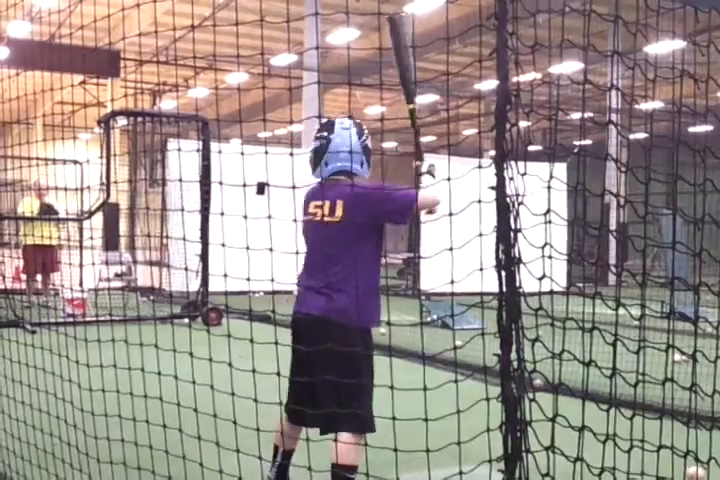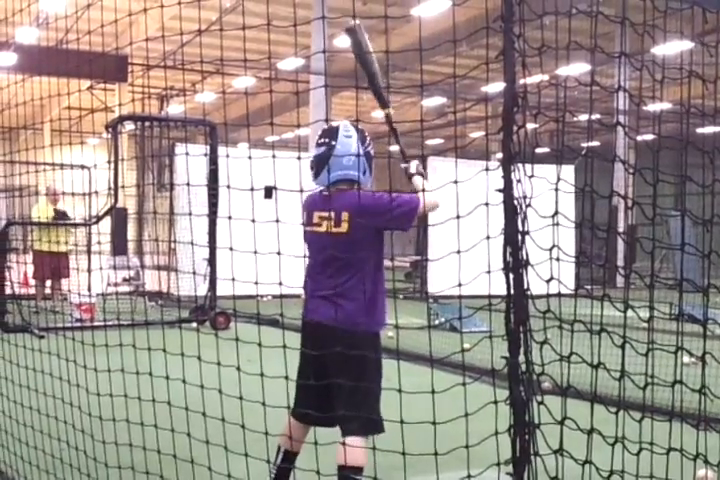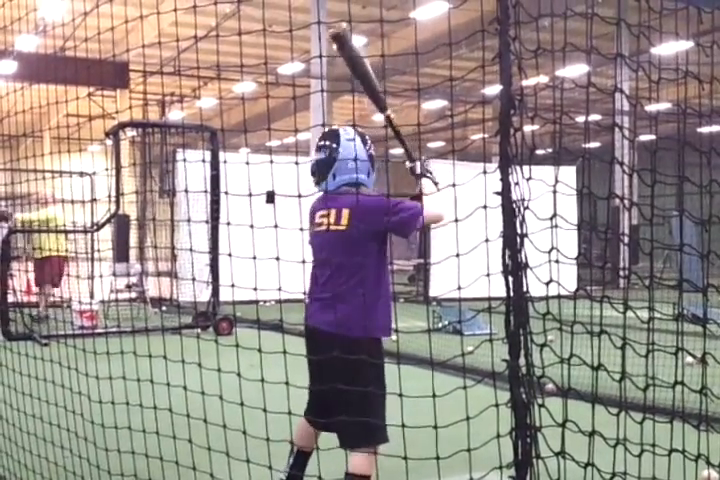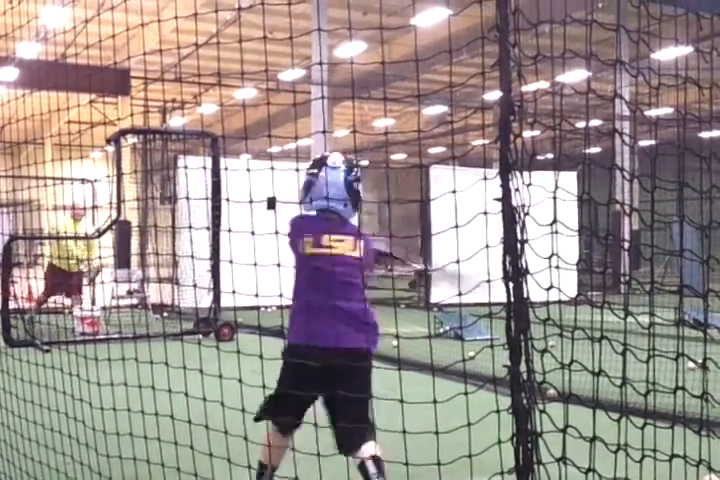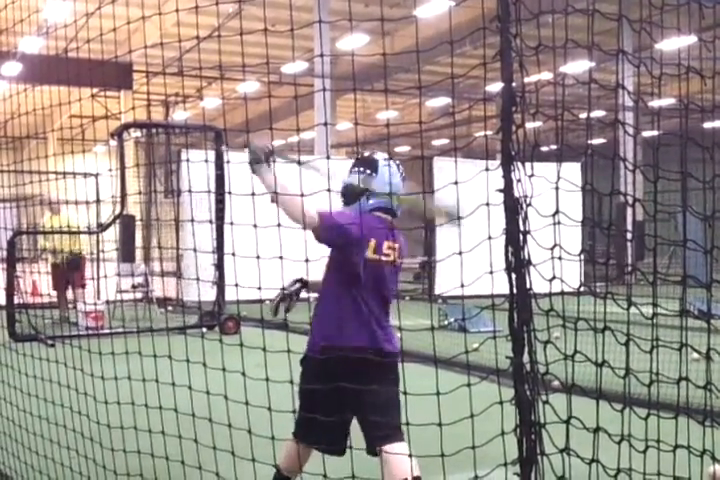
dt=1s
person 1, frame 1
left shoulder: (313, 197)
right shoulder: (365, 195)
right elbow: (432, 201)
left wrist: (403, 202)
left hip: (307, 314)
right hip: (345, 320)
left knee: (298, 405)
right knee: (351, 419)
person 1, frame 2
left shoulder: (312, 204)
right shoulder: (369, 204)
right elbow: (430, 202)
left wrist: (393, 206)
right wrist: (417, 175)
left hip: (315, 322)
right hip: (354, 328)
left knee: (304, 409)
right knee: (357, 424)
person 1, frame 3
left shoulder: (319, 208)
right shoulder: (369, 206)
right elbow: (434, 214)
left wrist: (410, 199)
left hip: (319, 327)
right hip: (355, 333)
left knee: (318, 411)
right knee: (365, 431)
person 1, frame 4
left shoulder: (302, 226)
right shoulder: (360, 237)
left hip: (308, 346)
right hip: (355, 348)
left knee: (281, 422)
right knee: (359, 434)
person 1, frame 5
left shoulder: (358, 227)
right shoulder: (395, 239)
left elbow: (308, 217)
left wrist: (264, 171)
right wrist: (306, 283)
left hip: (335, 350)
right hip: (380, 353)
left knee: (307, 434)
right knee: (389, 439)
person 2, frame 1
left shoulder: (50, 203)
right shoulder: (26, 202)
right elbow: (22, 217)
left wrist: (54, 215)
right wrist: (38, 214)
left hip: (50, 243)
right hip: (32, 243)
left knee: (47, 272)
right knee: (31, 273)
left ankle: (46, 299)
right ankle: (30, 299)
person 2, frame 2
left shoulder: (63, 209)
right shoulder: (39, 207)
right elbow: (37, 223)
left wrist: (66, 220)
right wrist: (52, 220)
left hip: (60, 249)
right hip: (42, 248)
left knee: (57, 277)
right knee: (41, 277)
right ankle: (39, 304)
person 2, frame 3
left shoulder: (55, 211)
right shoulder: (40, 217)
left elbow: (34, 217)
right elbow: (35, 237)
left wrist: (18, 217)
right wrist: (29, 249)
left hip: (55, 254)
right hip: (40, 255)
left knee: (48, 282)
right knee: (41, 284)
left ankle: (42, 311)
right ankle: (43, 313)
person 2, frame 4
right shoulder: (62, 224)
left elbow: (92, 248)
right elbow: (65, 241)
left wrist: (92, 266)
right wrist: (79, 255)
left hip: (75, 269)
right hip: (57, 264)
left knee: (76, 295)
right knee: (47, 292)
left ankle: (78, 325)
right ankle: (34, 313)
person 2, frame 5
left shoulder: (70, 217)
right shoulder: (46, 221)
left elbow: (79, 235)
right elbow: (43, 239)
left wrist: (77, 252)
right wrist: (49, 247)
left hip: (73, 259)
right hip: (57, 261)
left knee: (77, 287)
right knee: (60, 290)
right ankle: (64, 315)
